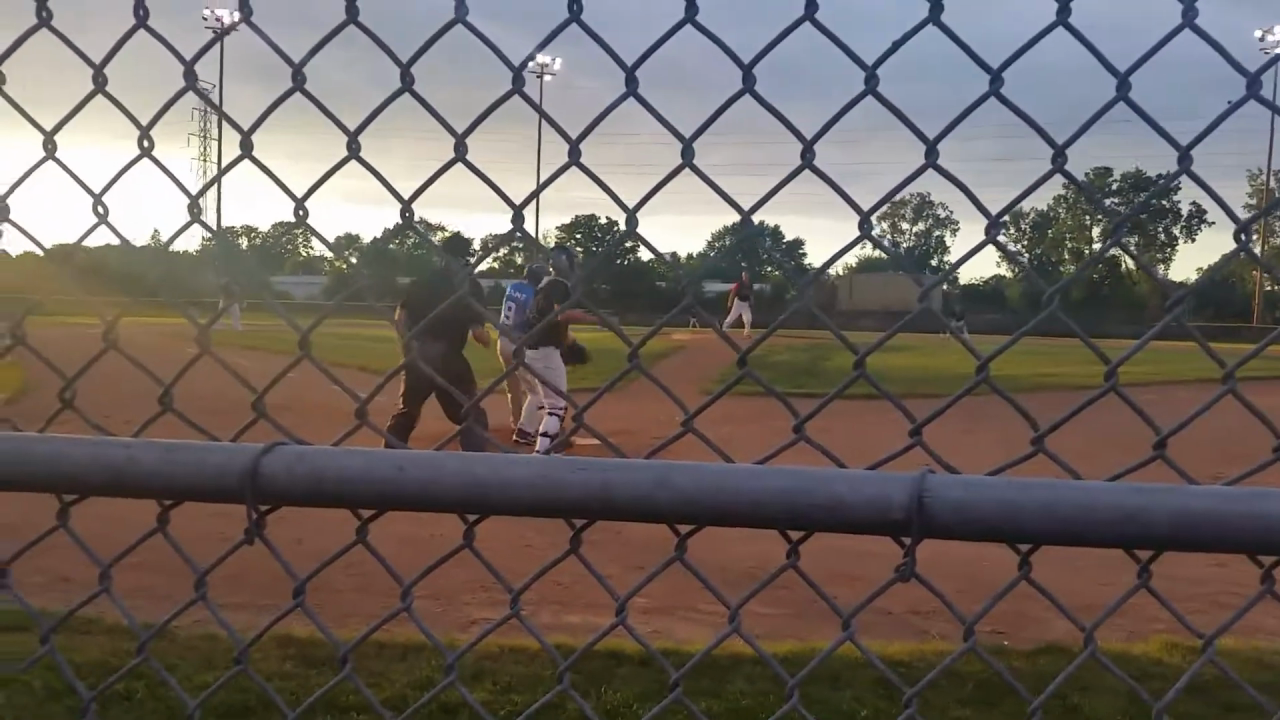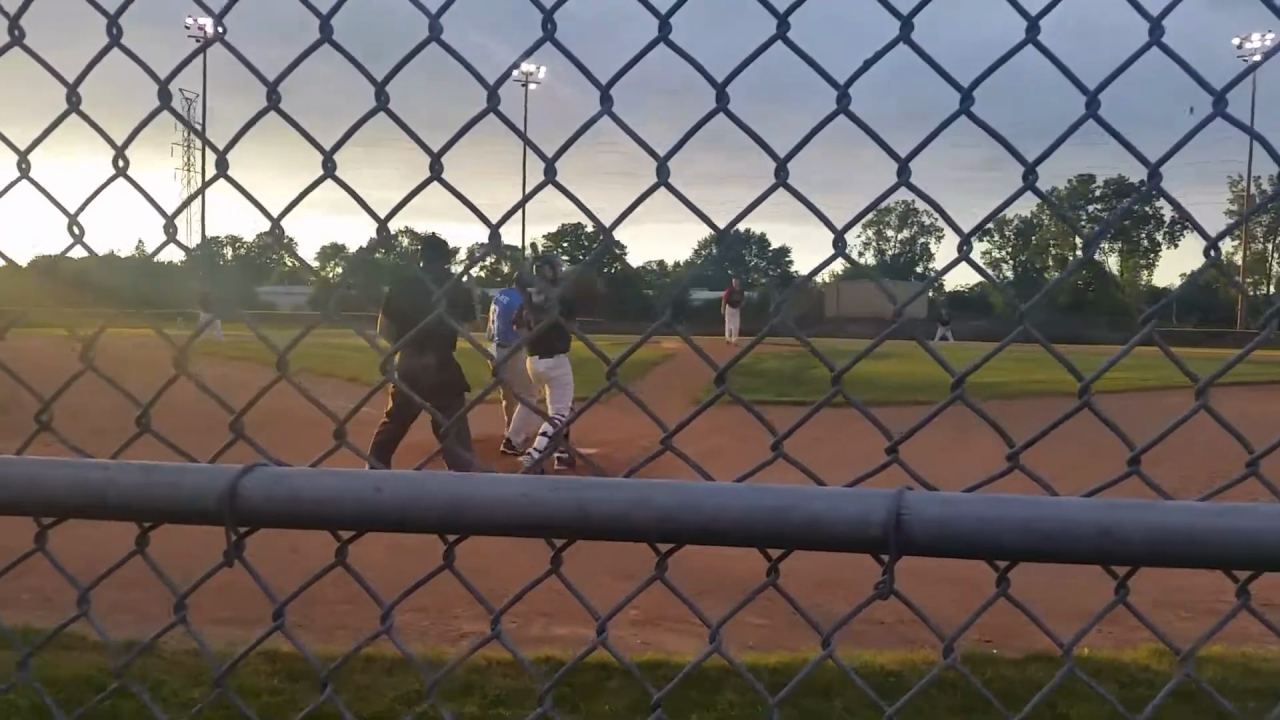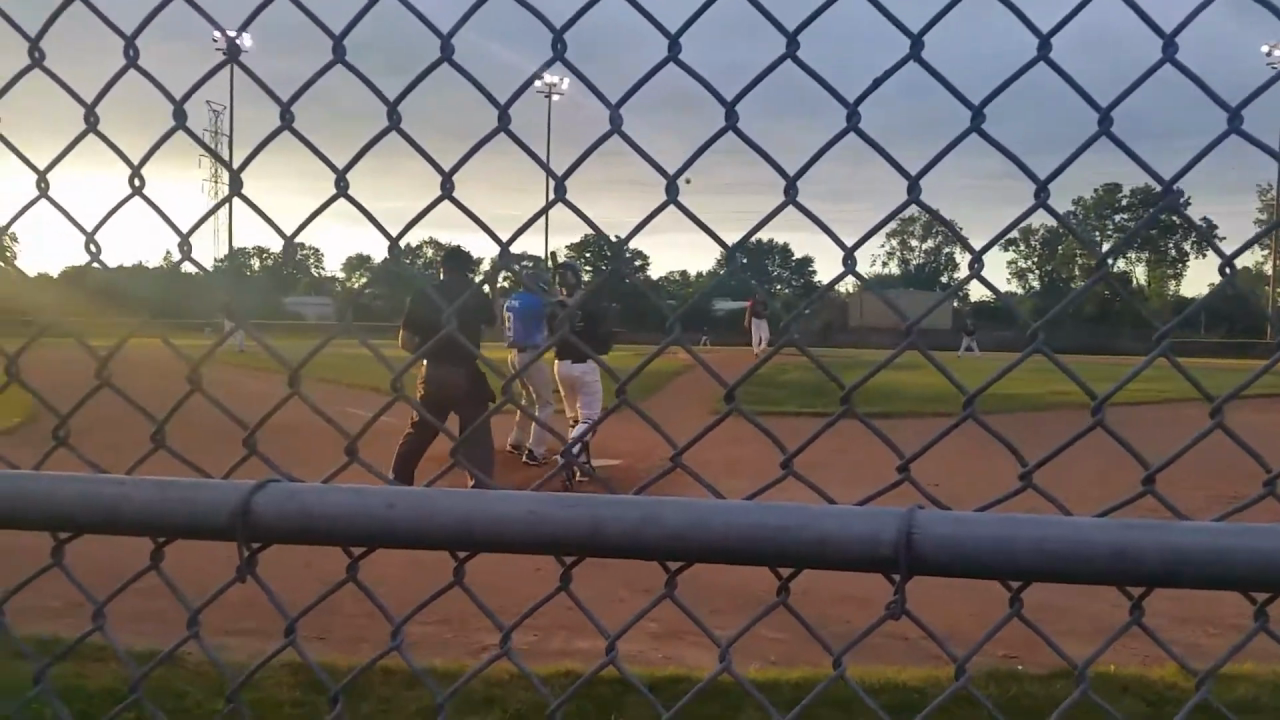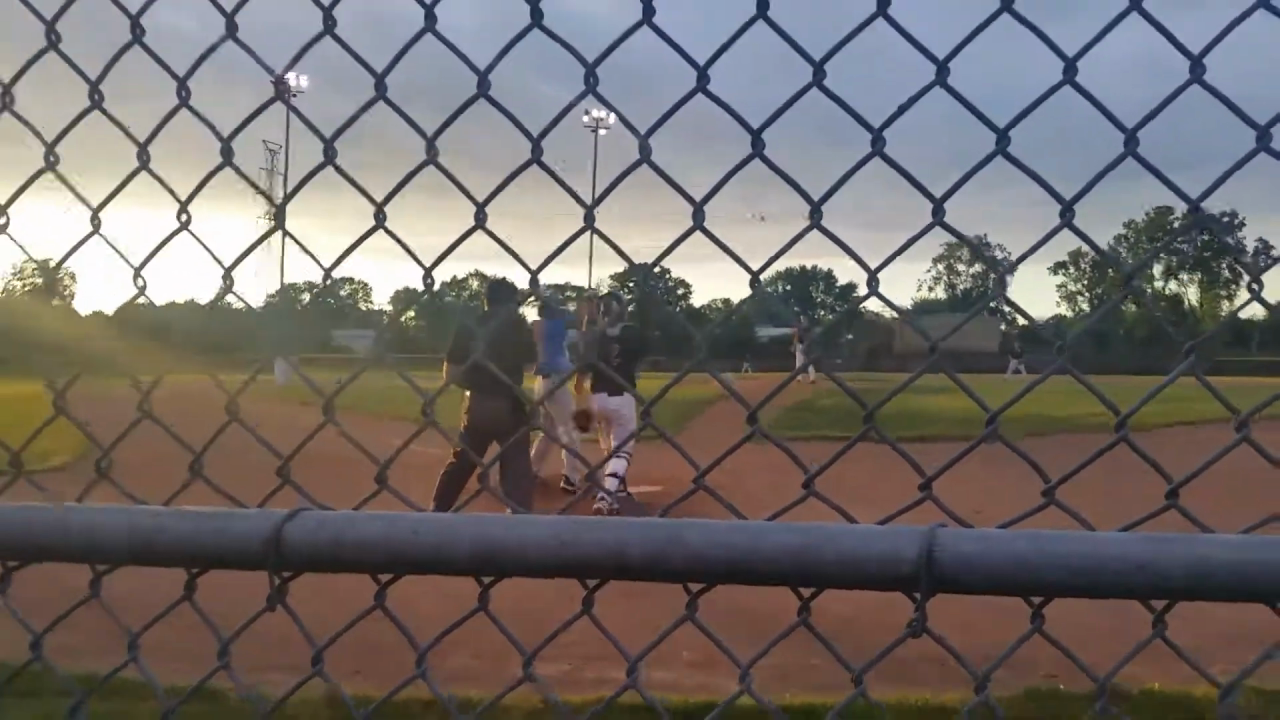
dt=0.3s
person 1, frame 1
left shoulder: (420, 281)
right shoulder: (471, 287)
left elbow: (400, 321)
right elbow: (480, 333)
right wrist: (487, 340)
left hip: (417, 356)
right hip: (448, 358)
left knee: (406, 412)
right knee: (472, 417)
person 1, frame 2
left shoulder: (401, 284)
right shoulder: (456, 287)
left elbow: (384, 329)
right elbow: (470, 318)
right wrist: (468, 287)
left hip: (407, 364)
right hip: (441, 366)
left knee: (393, 424)
right knee: (454, 429)
person 1, frame 3
left shoulder: (422, 296)
right shoulder: (476, 296)
left elbow: (406, 342)
right elbow: (492, 320)
left hip: (433, 376)
right hip: (467, 377)
left knee: (418, 434)
right knee: (477, 439)
left ankle: (397, 487)
person 1, frame 4
left shoulder: (466, 329)
right shoulder: (517, 327)
left elbow: (450, 374)
right elbow: (531, 358)
left hip: (477, 406)
right hip: (509, 407)
left knee: (460, 464)
right knee: (517, 470)
person 2, frame 1
left shoulder: (548, 285)
right shoulder: (559, 286)
right elbow: (562, 314)
left wrist: (566, 337)
right wrist: (597, 319)
left hip: (529, 349)
right hip: (544, 351)
left knee: (550, 398)
right knee: (557, 406)
left ankle: (552, 441)
person 2, frame 2
left shoulder: (529, 297)
right shoulder: (559, 298)
left hip: (534, 360)
right hip: (555, 360)
left knee: (560, 408)
right knee: (559, 412)
left ankle: (562, 455)
right ankle: (532, 458)
person 2, frame 3
left shoulder: (556, 309)
right shoulder: (590, 302)
left elbow: (555, 340)
left hip: (562, 366)
right hip: (586, 366)
left knee: (575, 418)
right knee: (589, 419)
left ankle: (582, 465)
right ankle: (568, 458)
person 2, frame 4
left shoulder: (594, 337)
right shoulder: (633, 333)
left elbow: (584, 372)
right elbow: (640, 358)
left hip: (597, 398)
right hip: (621, 398)
left knee: (610, 449)
right knee: (622, 450)
left ankle: (616, 493)
right ankle: (606, 496)
person 3, frame 1
left shoulder: (512, 287)
right shoulder: (534, 297)
left hip: (504, 343)
right hip: (520, 346)
left knee: (514, 388)
left ankle: (517, 424)
right ankle: (525, 430)
person 3, frame 2
left shoulder: (501, 294)
right shoulder: (519, 302)
left hip: (495, 350)
right hip: (509, 353)
left knee: (509, 396)
right knee: (527, 397)
left ankle: (511, 436)
right ankle: (512, 442)
person 3, frame 3
left shoulder: (510, 301)
right shoulder: (534, 302)
left hip: (515, 354)
right hip: (530, 356)
left knee: (529, 399)
right knee: (545, 404)
left ankle: (517, 442)
right ankle: (535, 452)
person 3, frame 4
left shoulder: (538, 327)
right shoulder: (553, 326)
left hip: (543, 381)
right hip: (555, 381)
left knee: (549, 429)
right knee: (568, 430)
left ankle: (530, 470)
right ankle: (571, 478)
